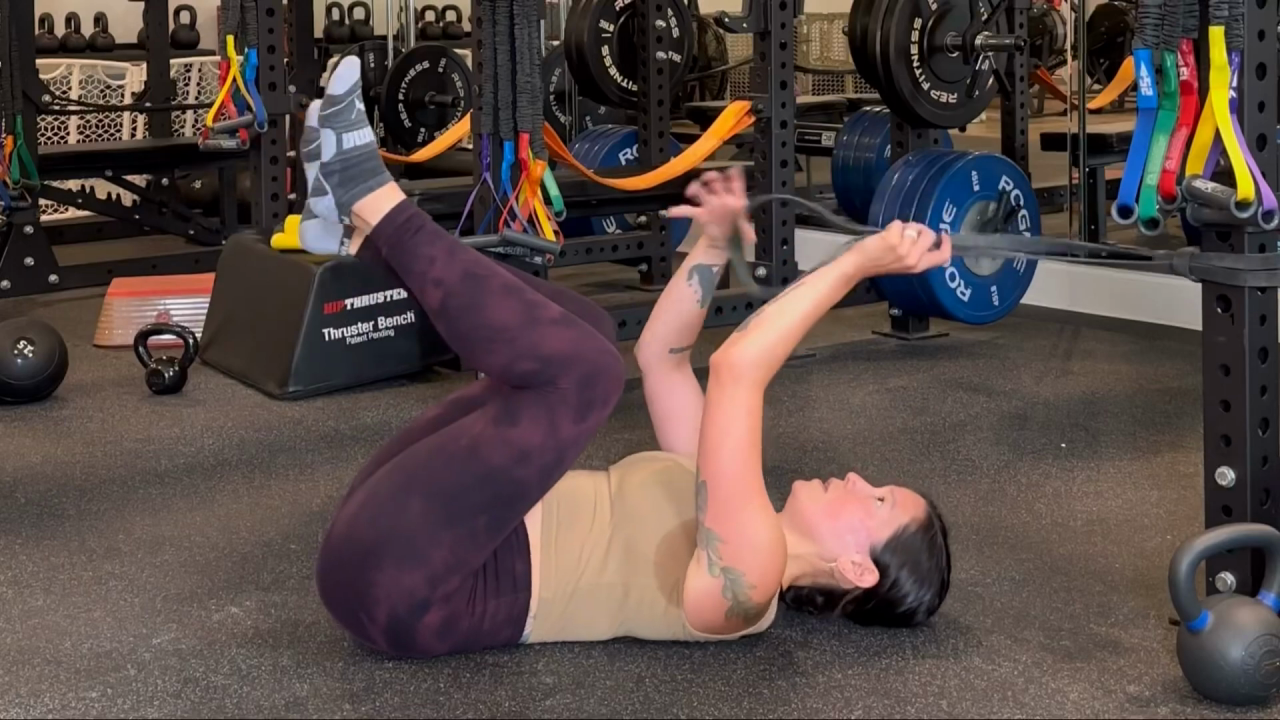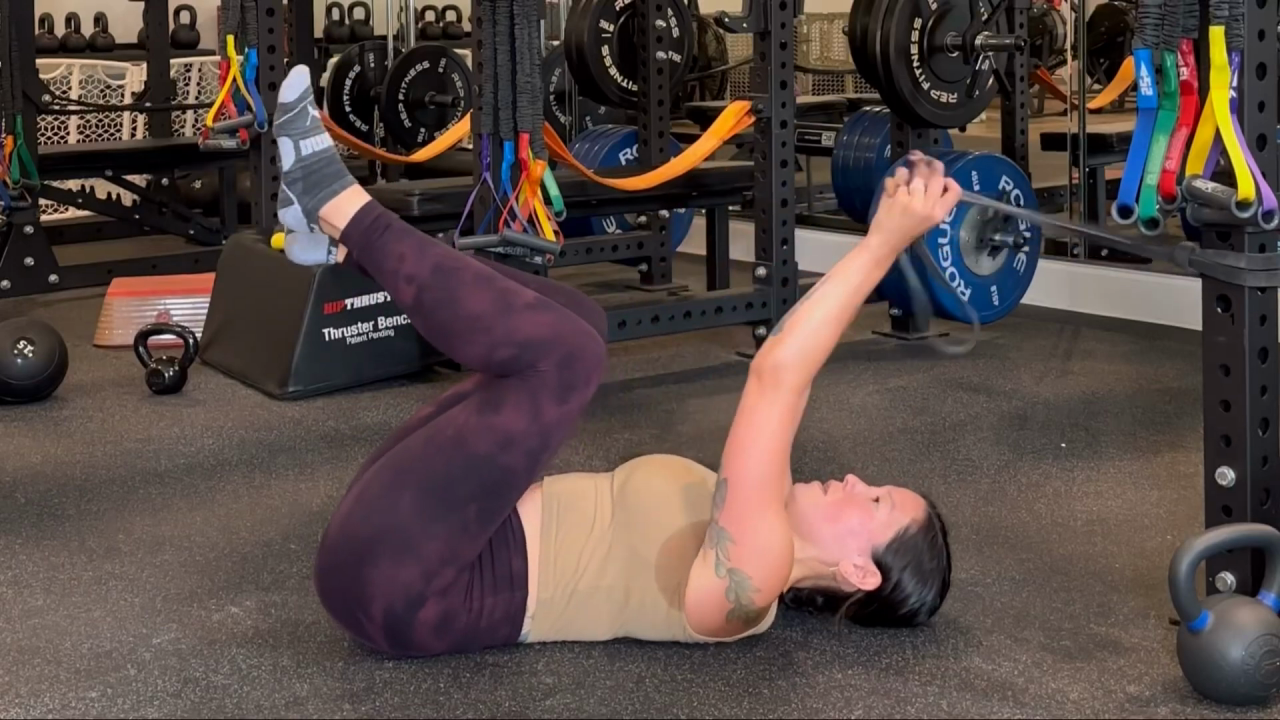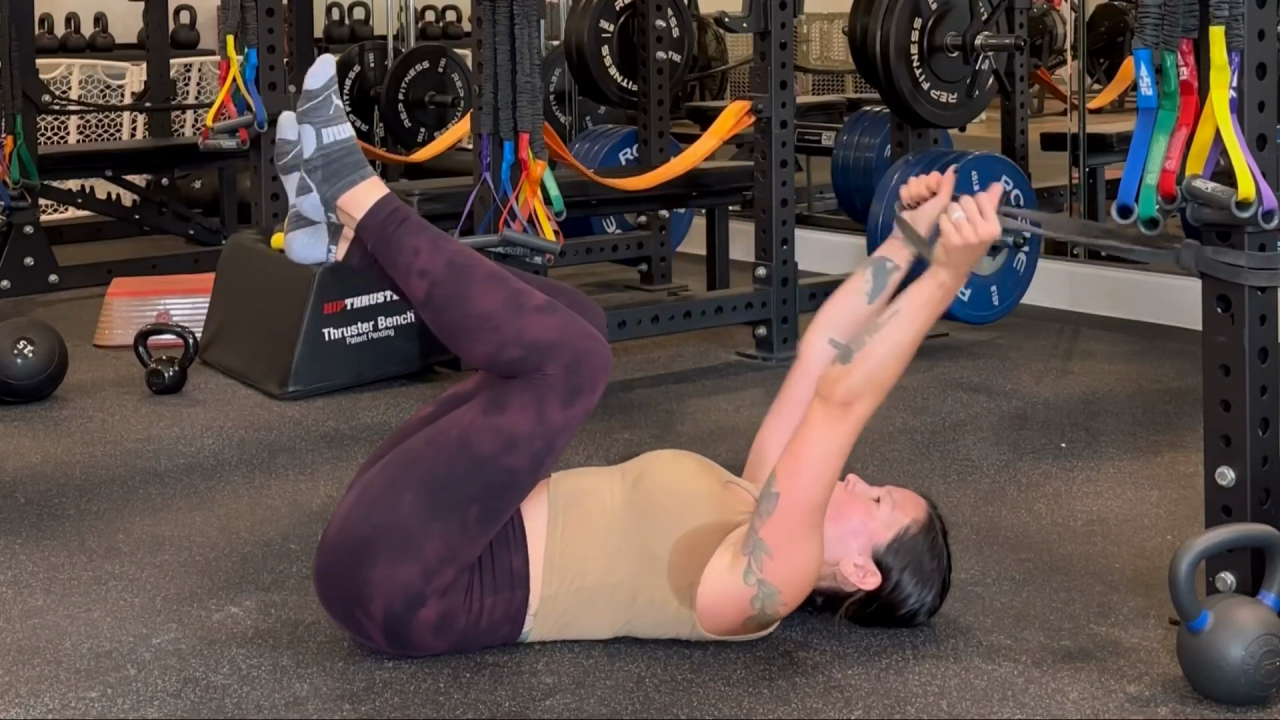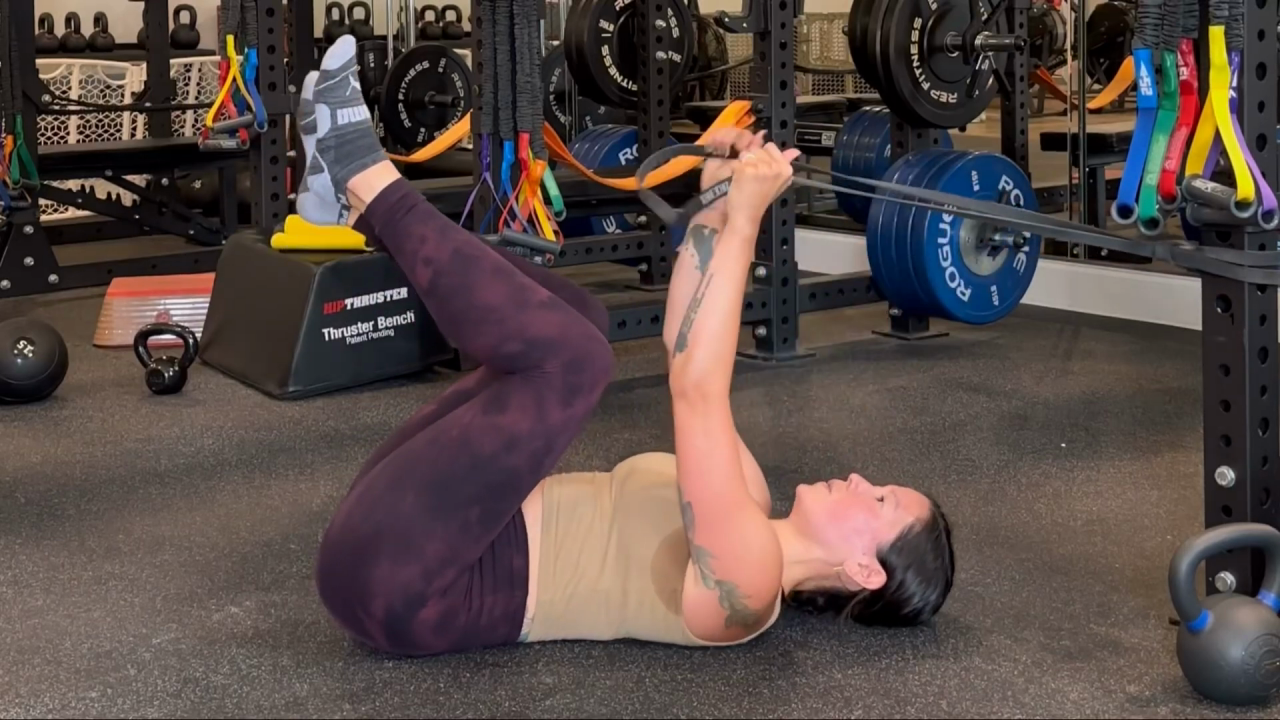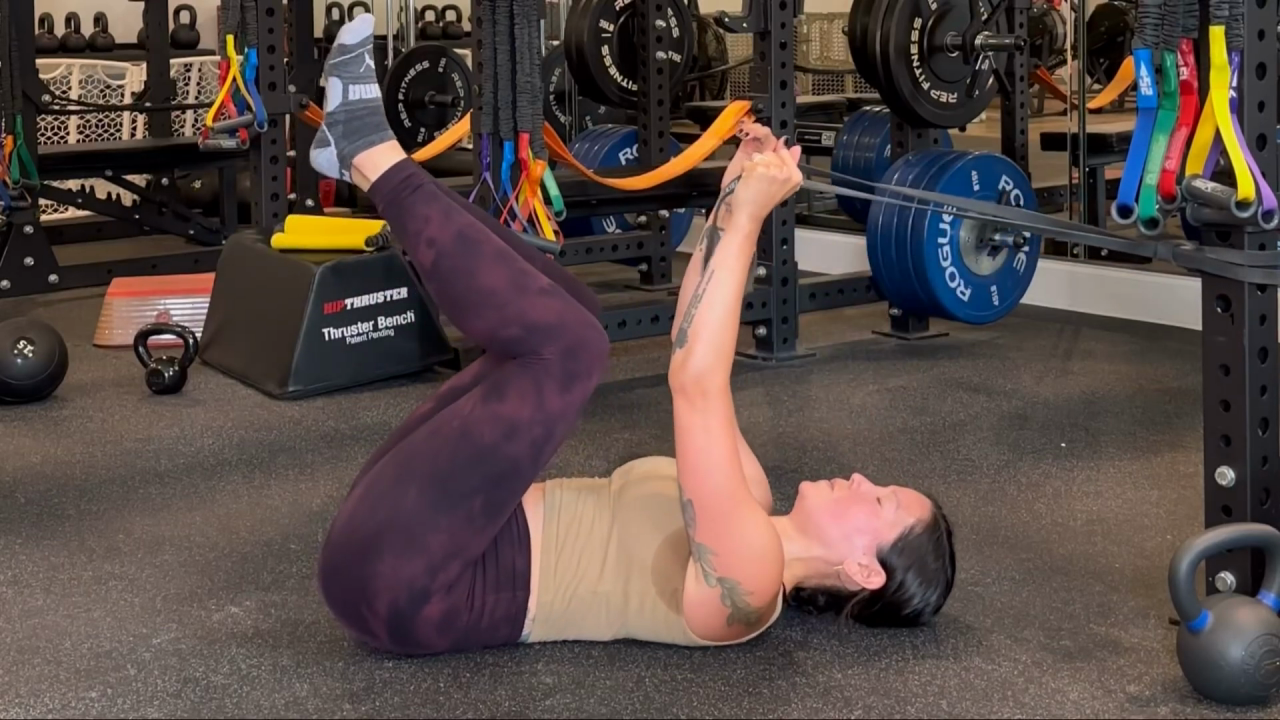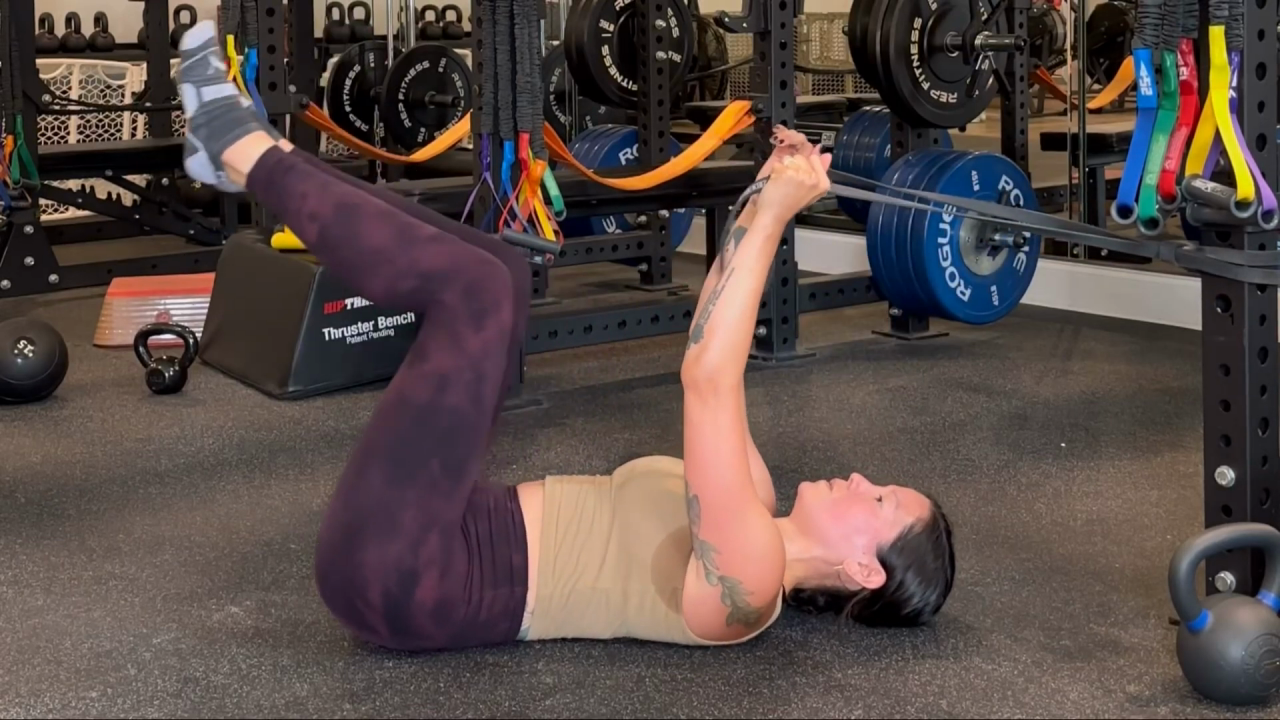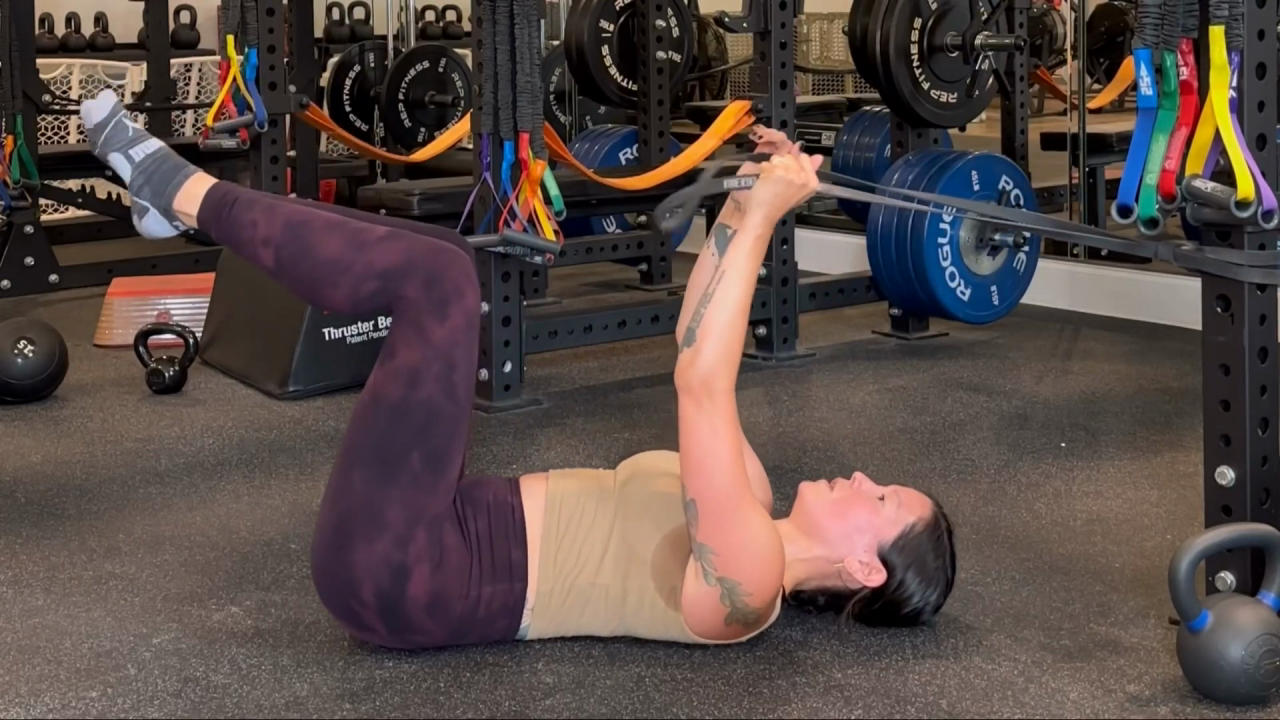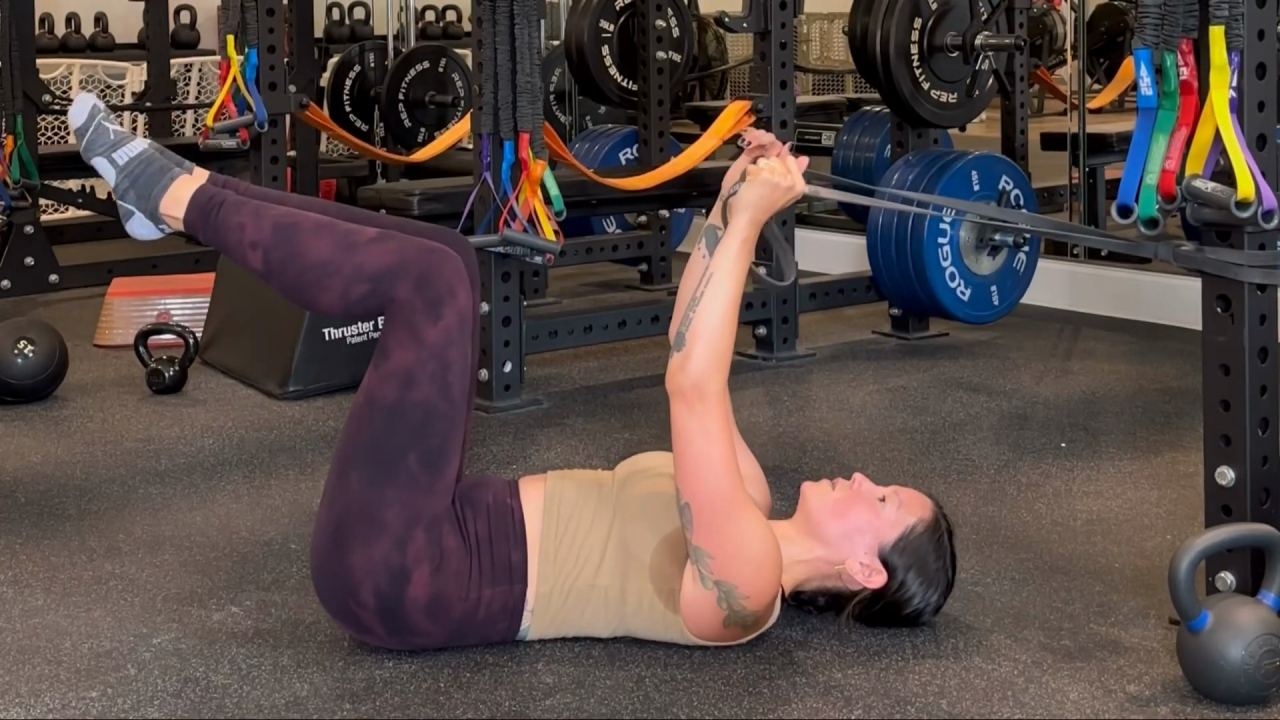
dt=0.5s
person 1, frame 1
left shoulder: (746, 578)
right shoulder: (726, 514)
left elbow: (735, 369)
right elbow: (660, 354)
left wrist: (856, 262)
right wrist: (714, 242)
left hip: (395, 576)
right hip: (404, 525)
left knee: (581, 366)
right knee: (580, 333)
left ankle: (373, 202)
right ankle: (359, 234)
person 1, frame 2
left shoulder: (750, 581)
right shoulder: (754, 532)
left elbow: (781, 375)
right elbow: (790, 364)
left wrist: (884, 243)
right wrist: (882, 242)
left hip: (394, 579)
right hip: (408, 529)
left knee: (562, 351)
right knee: (570, 319)
left ankle: (338, 204)
right ankle: (341, 242)
person 1, frame 3
left shoulder: (769, 586)
right shoulder: (753, 515)
left elbow: (841, 400)
right elbow: (821, 362)
left wrist: (945, 274)
right wrist: (905, 243)
left hip: (395, 575)
right hip: (422, 527)
left knee: (567, 353)
right knee: (570, 322)
left ankle: (358, 197)
right ankle: (346, 237)
person 1, frame 4
left shoulder: (746, 580)
right shoulder: (749, 518)
left elbow: (697, 390)
right elbow: (686, 349)
left wrist: (743, 223)
right wrist: (712, 207)
left hip: (396, 577)
right hip: (421, 521)
left knee: (570, 353)
right knee: (570, 319)
left ankle: (368, 181)
right ankle: (356, 196)
person 1, frame 5
left shoulder: (745, 582)
right shoulder: (748, 513)
left elbow: (695, 385)
right elbow: (697, 353)
left wrist: (745, 221)
right wrist: (729, 204)
left hip: (398, 575)
right hip: (421, 525)
left knee: (565, 341)
right knee: (562, 316)
left ankle: (375, 159)
right ankle: (369, 157)
person 1, frame 6
left shoulder: (742, 581)
right shoulder: (748, 521)
left elbow: (708, 382)
right elbow: (717, 364)
left wrist: (771, 219)
right wrist: (762, 204)
left hip: (400, 573)
right hip: (437, 551)
left knee: (472, 285)
right knee: (494, 272)
left ankle: (245, 153)
right ankle: (263, 155)
person 1, frame 7
left shoulder: (743, 583)
right shoulder: (747, 517)
left elbow: (702, 388)
right elbow: (703, 358)
left wrist: (760, 220)
right wrist: (745, 205)
left hip: (396, 576)
right hip: (446, 533)
left knee: (433, 276)
right knee: (441, 264)
left ankle: (189, 195)
right ankle: (191, 196)
person 1, frame 8
left shoulder: (743, 584)
right shoulder: (752, 513)
left elbow: (693, 390)
right elbow: (697, 363)
left wrist: (747, 222)
right wrist: (729, 207)
left hip: (398, 577)
right hip: (442, 534)
left knee: (427, 277)
right knee: (440, 260)
left ankle: (175, 202)
right ankle: (187, 188)
